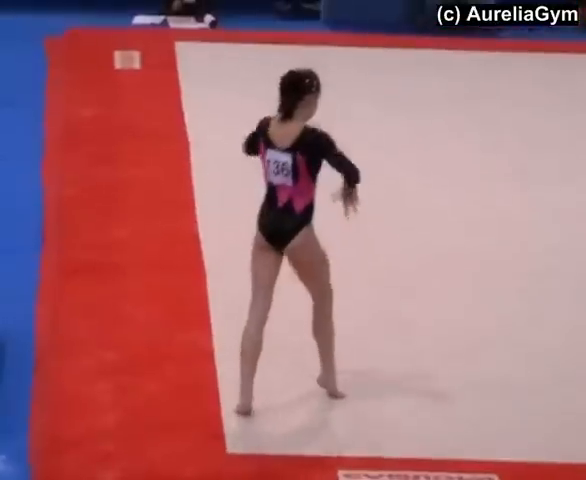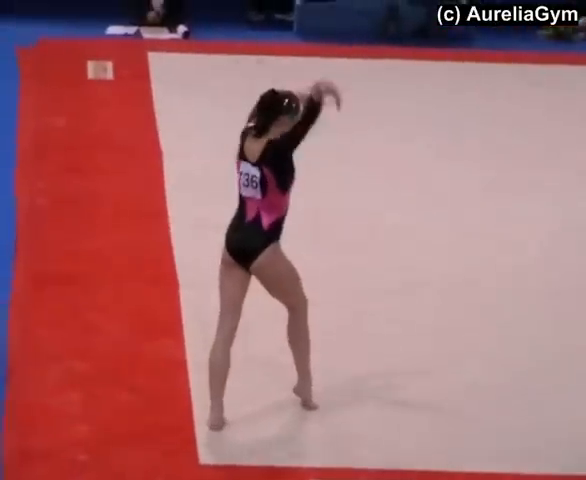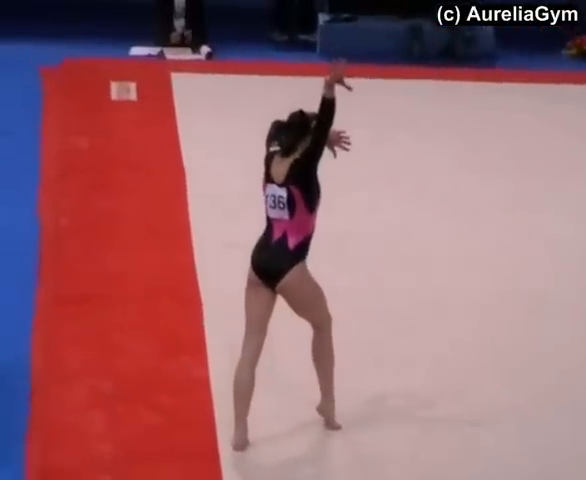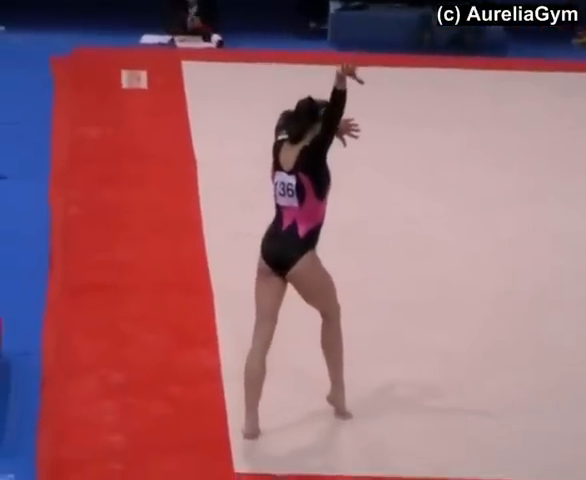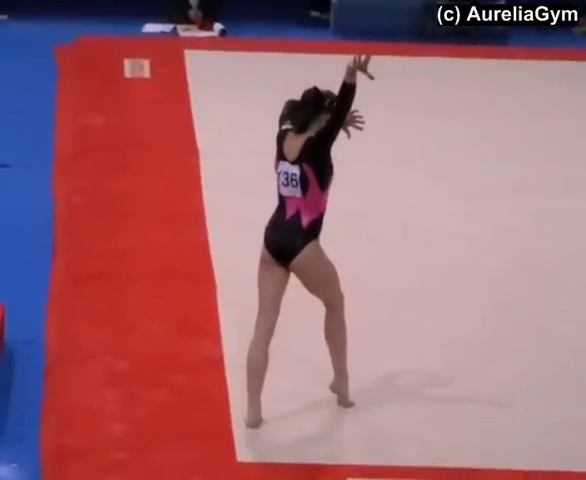
dt=1s
person 1, frame 1
left shoulder: (266, 127)
right shoulder: (315, 139)
left elbow: (249, 148)
right elbow: (351, 172)
right wrist: (349, 190)
left hip: (266, 225)
right hip: (296, 231)
left knee: (258, 311)
right knee: (322, 299)
left ankle: (245, 396)
right ankle: (328, 377)
person 1, frame 2
left shoulder: (247, 138)
right shoulder: (277, 151)
left elbow: (266, 114)
right elbow: (301, 127)
left wrist: (306, 100)
right wrist: (316, 98)
left hip: (234, 241)
right hip: (262, 247)
left knee: (225, 329)
right knee: (298, 308)
left ankle: (216, 413)
right ankle: (304, 388)
person 1, frame 3
left shoulder: (271, 160)
right shoulder: (302, 169)
left elbow: (285, 130)
right elbow: (321, 131)
left wrist: (322, 136)
right wrist: (330, 87)
left hip: (260, 261)
right hip: (288, 266)
left knee: (250, 347)
right knee: (322, 324)
left ankle: (239, 432)
right ankle: (327, 405)
person 1, frame 4
left shoulder: (280, 148)
right shoulder: (312, 156)
left elbow: (295, 122)
right elbow: (329, 122)
left wrist: (333, 127)
right wrist: (341, 83)
left hip: (270, 249)
right hip: (298, 254)
left knee: (261, 335)
right knee: (331, 314)
left ankle: (250, 421)
right ankle: (338, 395)
person 1, frame 5
left shoulder: (284, 138)
right shoulder: (317, 146)
left elbow: (303, 116)
right elbow: (339, 114)
left wrist: (338, 120)
right wrist: (351, 78)
left hip: (273, 238)
right hip: (301, 244)
left knee: (264, 325)
right knee: (335, 304)
left ankle: (253, 409)
right ankle: (341, 383)
